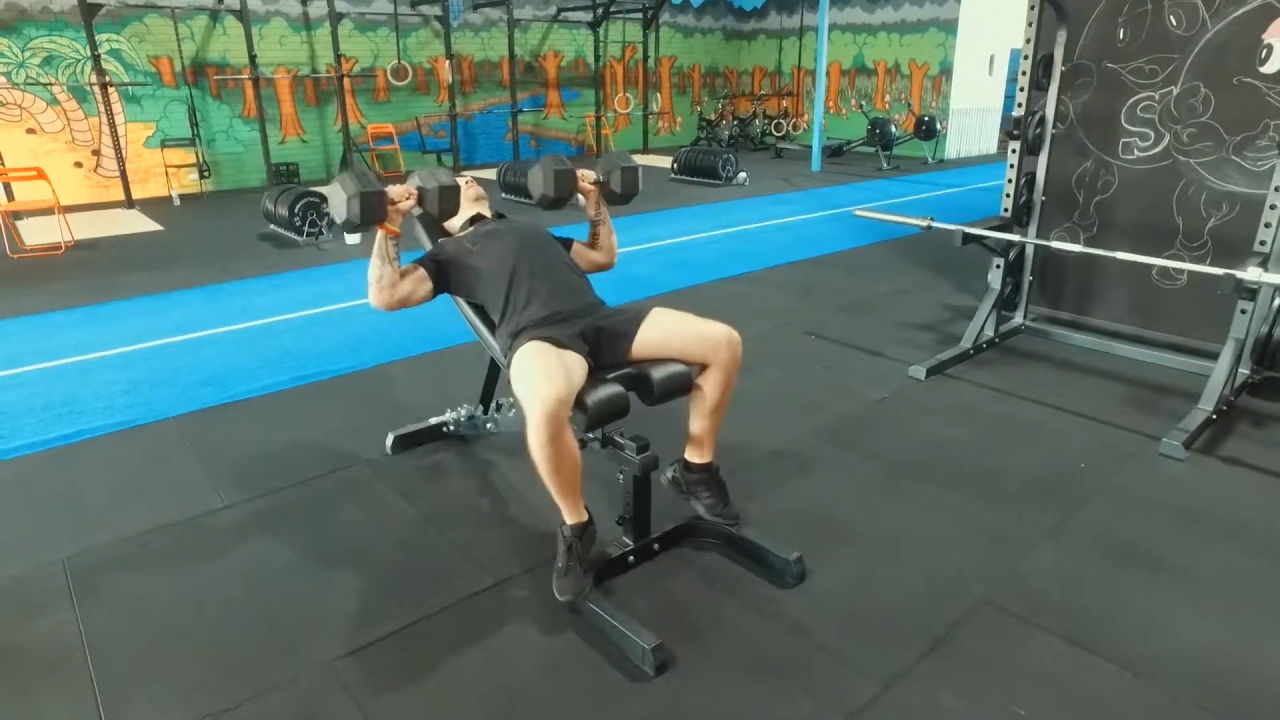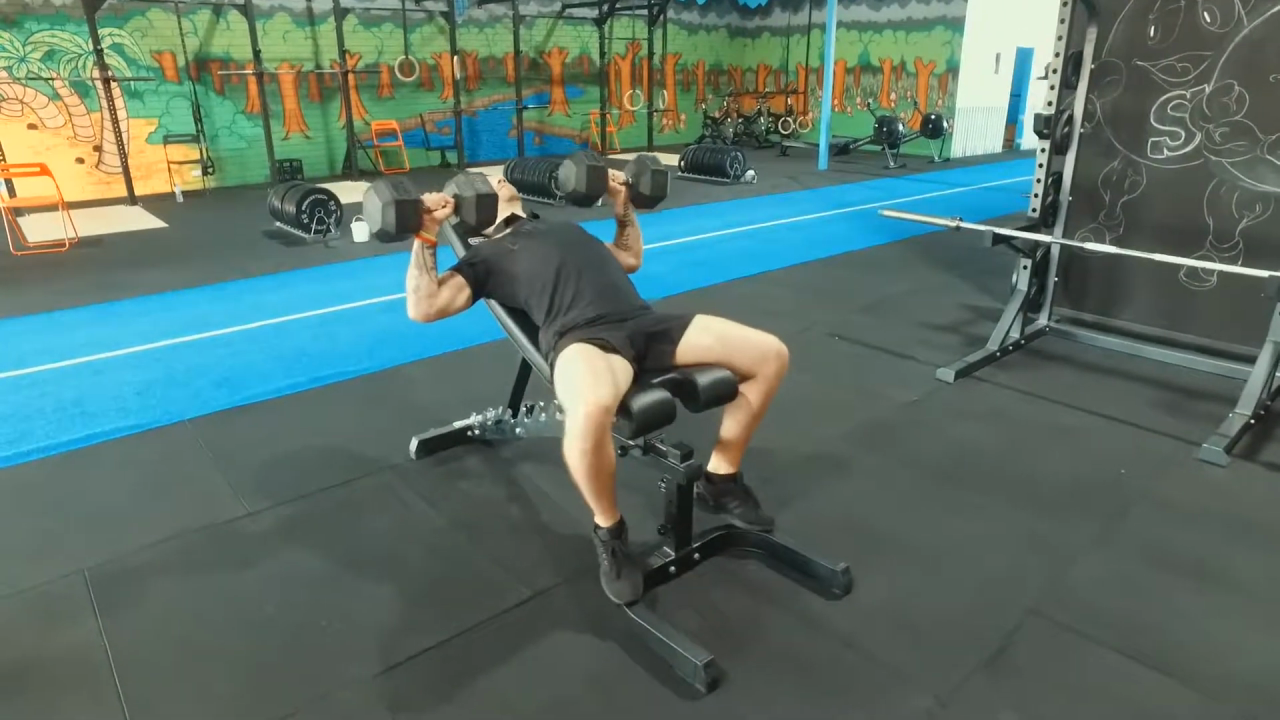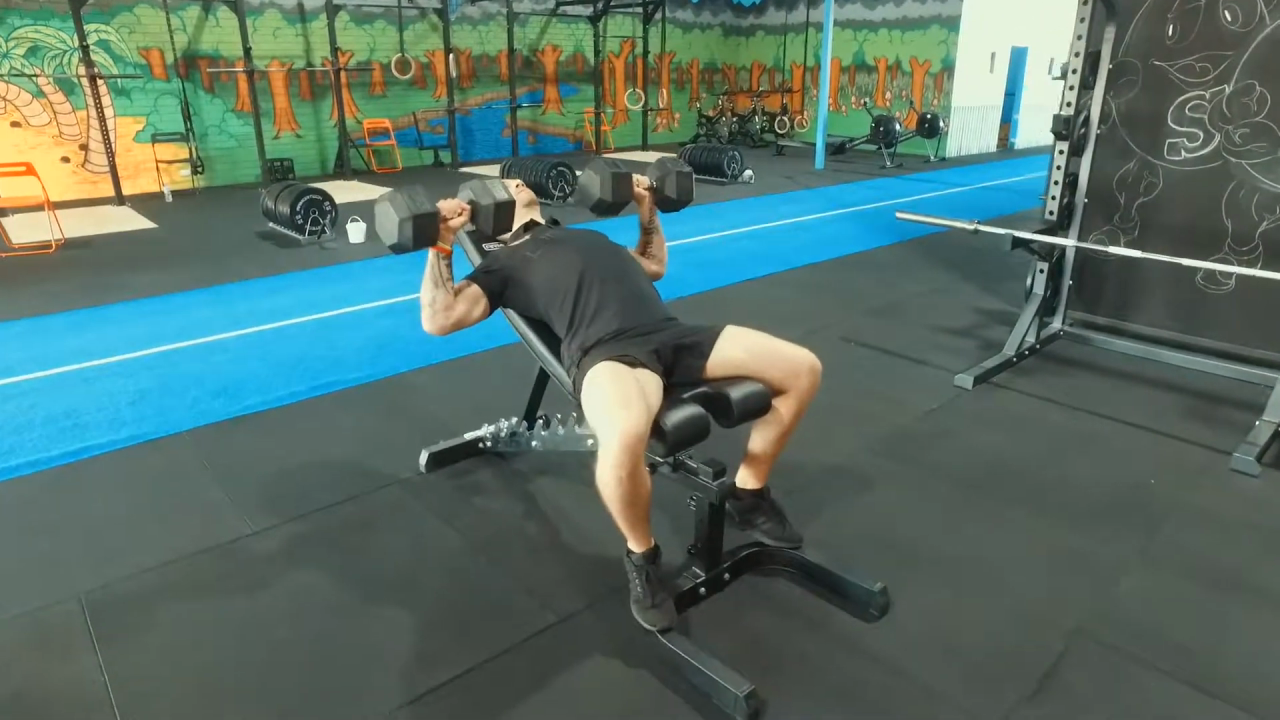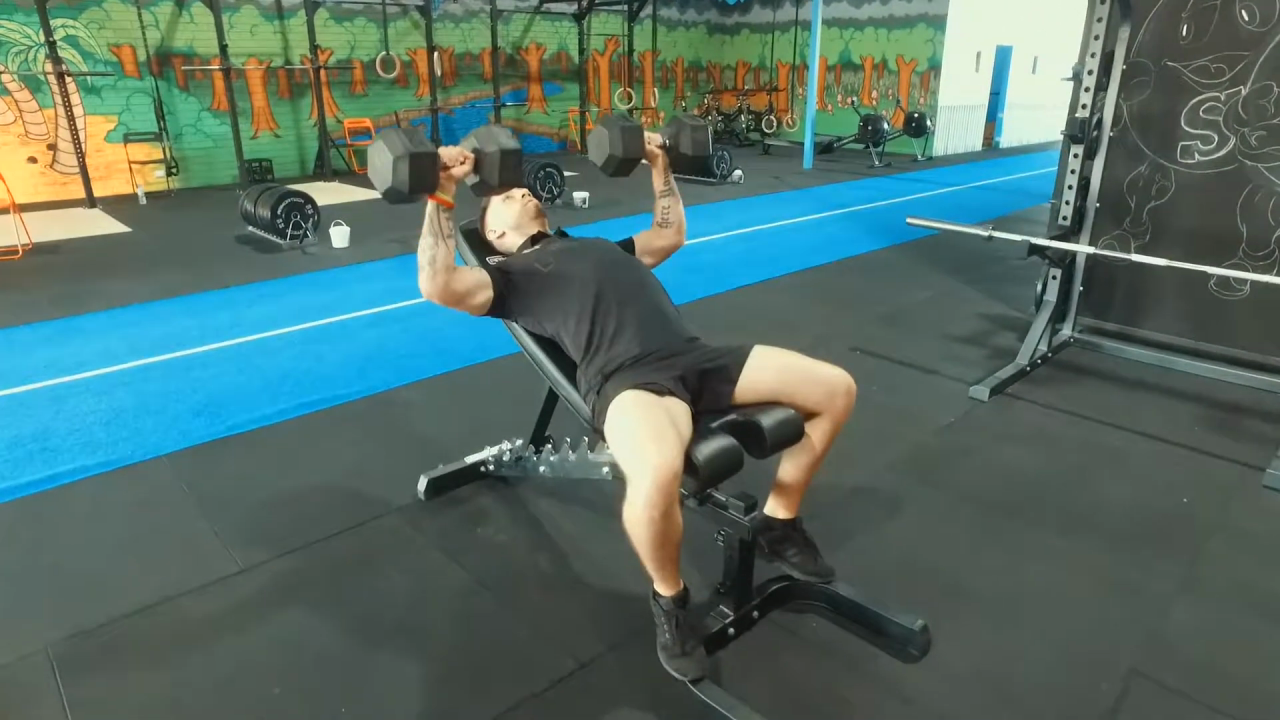
dt=0.5s
person 1, frame 1
left shoulder: (534, 229)
right shoulder: (449, 252)
left elbow: (604, 256)
right elbow: (385, 295)
left wrist: (594, 200)
right wrist: (390, 224)
left hip: (602, 319)
right hip: (539, 334)
left knee: (724, 343)
right knee: (548, 407)
left ankle: (695, 470)
right ankle: (576, 526)
person 1, frame 2
left shoulder: (565, 228)
right shoulder: (486, 255)
left elbow: (631, 260)
right elbow: (423, 307)
left wrist: (621, 203)
right wrist: (427, 233)
left hip: (645, 322)
right hip: (581, 336)
left knee: (771, 356)
right knee: (592, 410)
left ankle: (720, 479)
right ankle: (609, 531)
person 1, frame 3
left shoulder: (585, 236)
right shoulder: (504, 262)
left elbow: (654, 267)
right elbow: (438, 319)
left wrist: (647, 210)
right wrist: (442, 242)
left hip: (673, 333)
right hip: (606, 349)
left knee: (803, 370)
right knee: (624, 439)
left ankle: (748, 494)
right ankle: (641, 556)
person 1, frame 4
left shoulder: (599, 247)
right shoulder: (509, 276)
left elbow: (671, 235)
right elbow: (438, 286)
left wrist: (660, 168)
right wrist: (442, 195)
left hip: (696, 356)
right hip: (627, 378)
left knee: (836, 389)
right knee: (657, 476)
left ankle: (777, 523)
right ankle: (669, 599)
